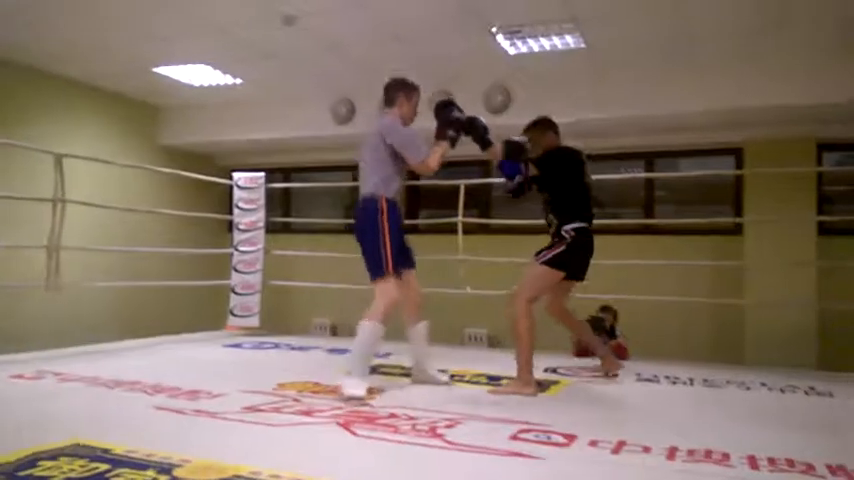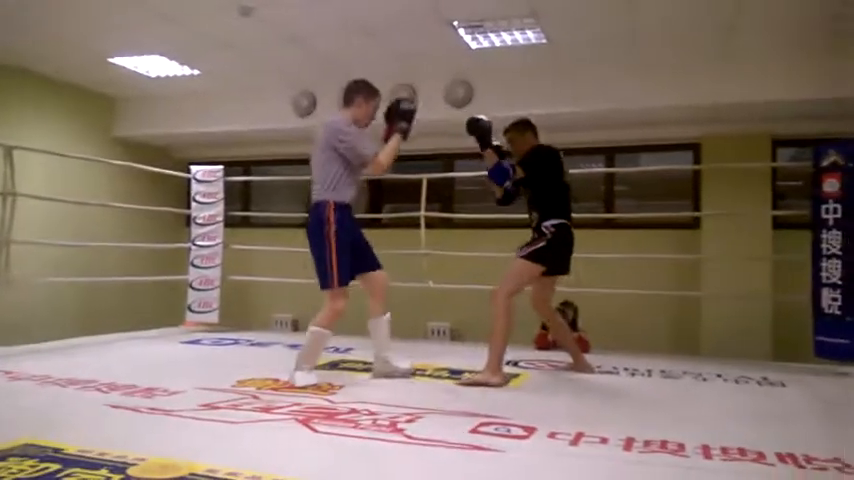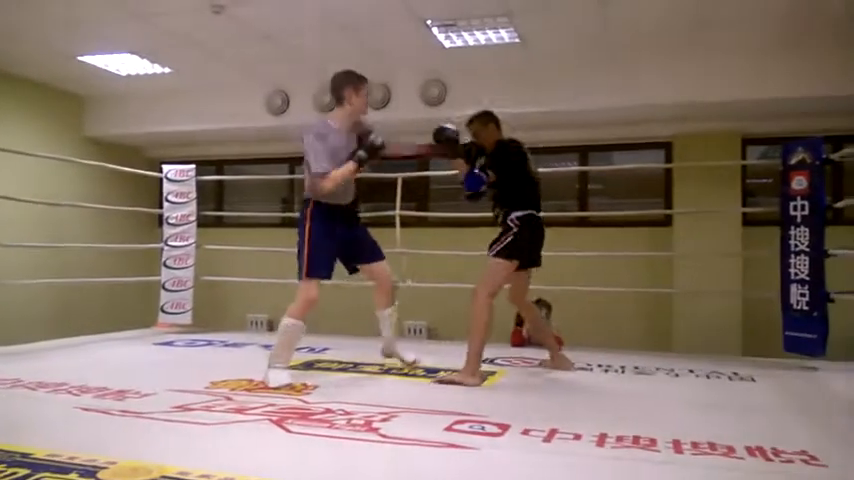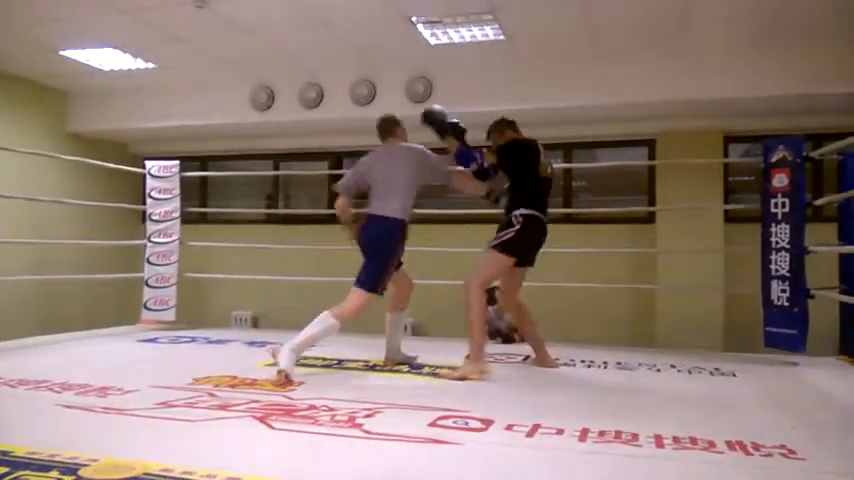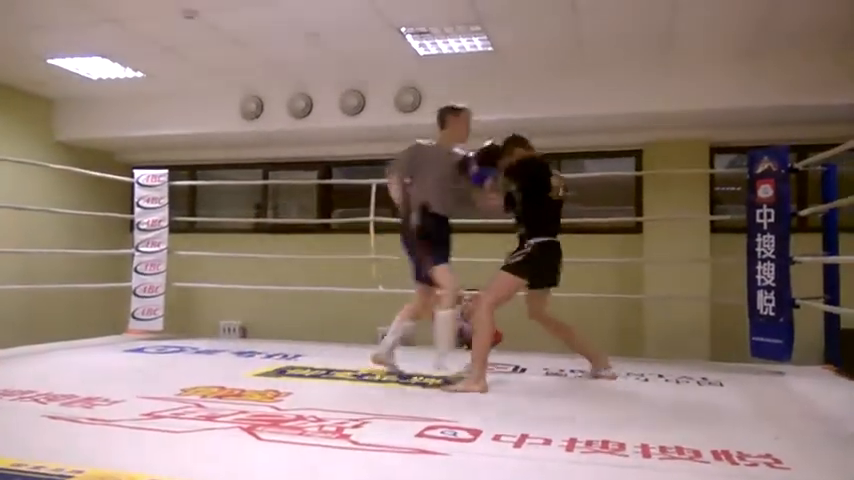
dt=0.4s
person 1, frame 1
left shoulder: (387, 131)
right shoulder: (391, 126)
left elbow: (418, 165)
right elbow: (428, 165)
left wrist: (441, 135)
right wrist: (450, 135)
left hip: (383, 216)
right hip: (377, 215)
left knee: (413, 291)
right knee: (389, 295)
left ankle: (421, 367)
right ankle: (354, 377)
person 1, frame 2
left shoulder: (346, 132)
right shoulder: (340, 128)
left elbow: (371, 166)
right elbow: (380, 163)
left wrist: (393, 129)
right wrist: (402, 127)
left hip: (343, 218)
right hip: (329, 217)
left knee: (379, 286)
right knee: (337, 303)
left ankle: (383, 361)
right ankle: (302, 369)
person 1, frame 3
left shoulder: (357, 128)
right shoulder: (316, 134)
left elbow: (385, 152)
right elbow: (327, 183)
right wrist: (360, 156)
left hip: (348, 215)
right hip: (318, 216)
left knee: (386, 279)
right knee: (308, 295)
left ankle: (390, 346)
right ankle: (277, 365)
person 1, frame 4
left shoulder: (365, 162)
right shoulder: (419, 153)
left elbow: (341, 204)
right elbow: (458, 180)
left wrist: (353, 230)
right wrist: (486, 191)
left hip: (370, 228)
right hip: (390, 231)
left knee: (404, 284)
right knee: (355, 305)
left ankle: (393, 351)
right ankle: (291, 351)
person 1, frame 5
left shoulder: (461, 159)
right shoulder: (421, 149)
left elbow: (482, 191)
right elbow: (393, 178)
left wrist: (474, 173)
right wrist: (406, 211)
left hip: (438, 230)
right hip: (419, 227)
left knee: (423, 299)
right knee: (448, 284)
left ankle: (384, 351)
right ankle: (443, 357)
person 2, frame 1
left shoulder: (565, 155)
right shoulder: (550, 168)
left elbow: (515, 171)
right elbow: (515, 188)
left wrist: (484, 143)
right wrist: (510, 156)
left hip: (570, 239)
right hip: (572, 240)
left knee: (522, 298)
right knee: (555, 307)
left ankle: (525, 380)
right ankle: (608, 359)
person 2, frame 2
left shoulder: (543, 154)
right shoulder: (533, 167)
left elbow: (501, 178)
right elbow: (503, 197)
left wrist: (485, 144)
right wrist: (498, 160)
left hip: (551, 234)
right hip: (553, 236)
left knee: (502, 292)
right knee: (541, 304)
left ankle: (493, 370)
right ankle: (579, 361)
person 2, frame 3
left shoulder: (505, 148)
right shoulder: (503, 156)
left elbow: (477, 185)
right elbow: (472, 193)
left wrist: (456, 156)
right wrist: (467, 159)
left hip: (520, 227)
right hip: (527, 229)
left knee: (483, 292)
right knee: (519, 297)
left ankle: (471, 371)
right ankle: (558, 357)
person 2, frame 4
left shoulder: (521, 146)
right shoulder: (534, 154)
left elbow: (475, 161)
left wrist: (446, 134)
left hip: (522, 224)
right hip: (533, 226)
left knee: (476, 284)
right knee: (509, 295)
left ankle: (476, 361)
right ankle: (542, 355)
person 2, frame 5
left shoulder: (532, 166)
right shoulder: (548, 174)
left hip: (537, 249)
right hip: (543, 251)
left knee: (485, 303)
right knee: (538, 314)
left ankle: (476, 378)
right ankle: (598, 361)
